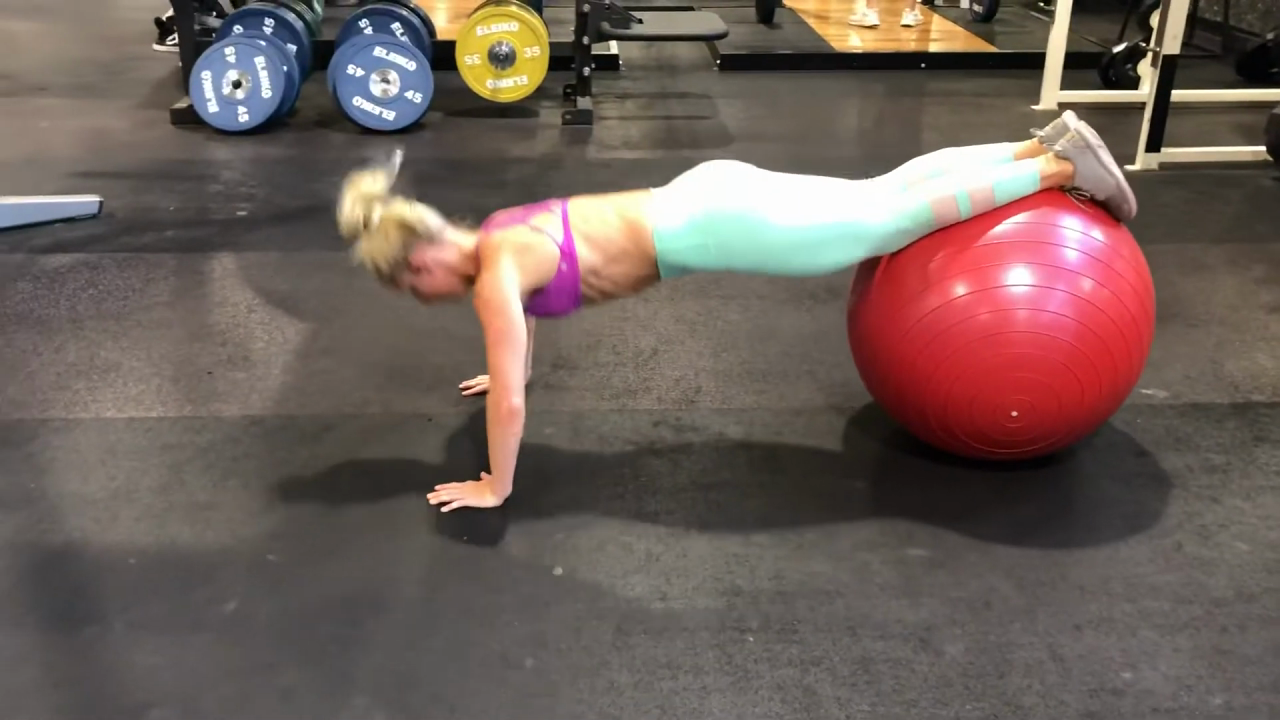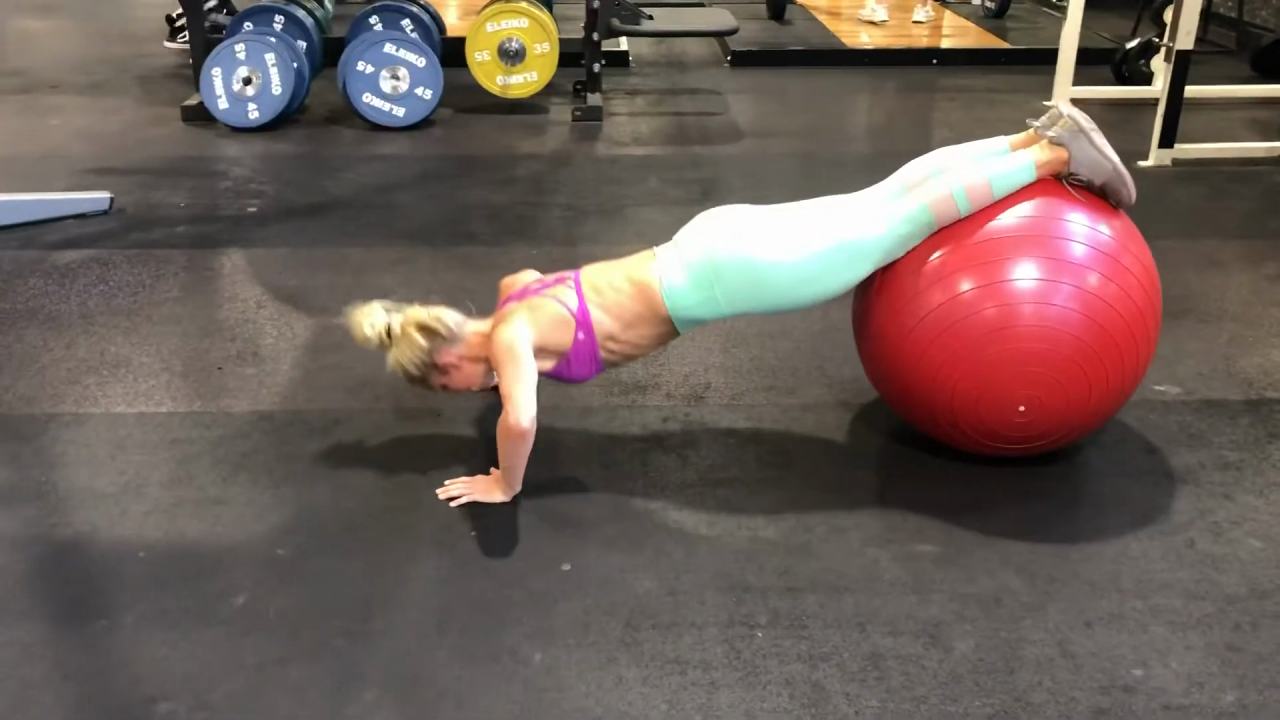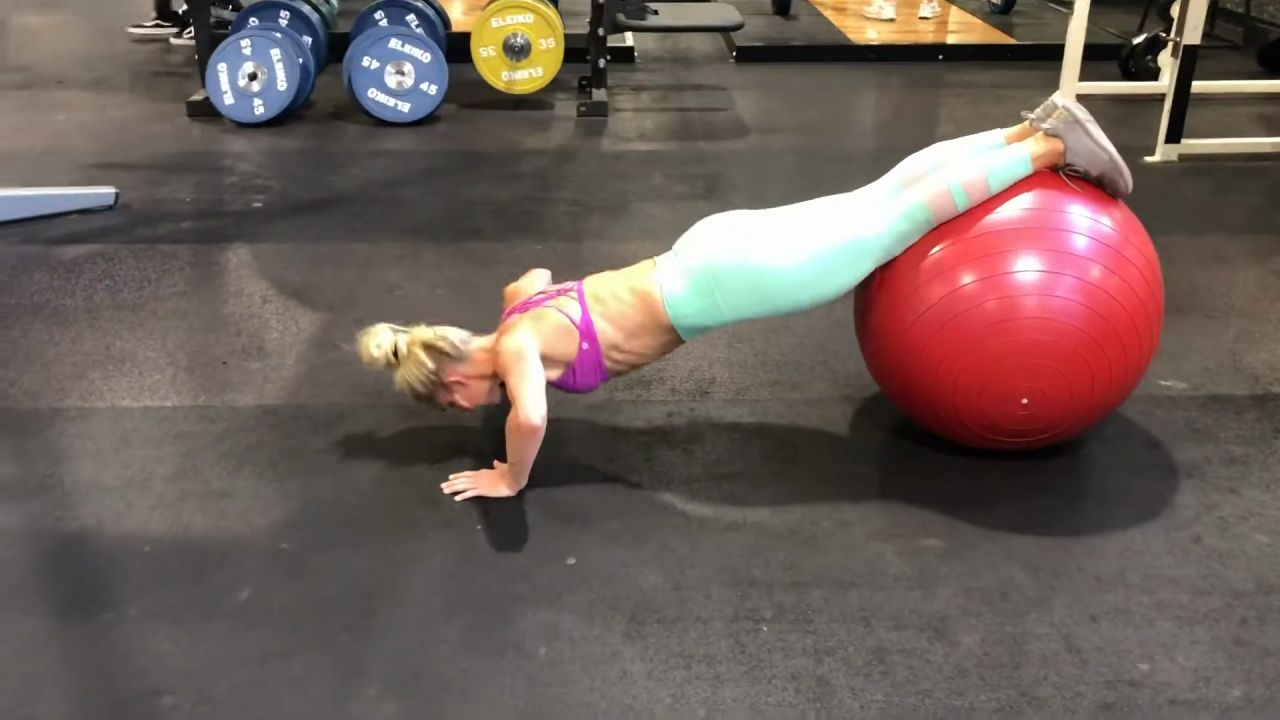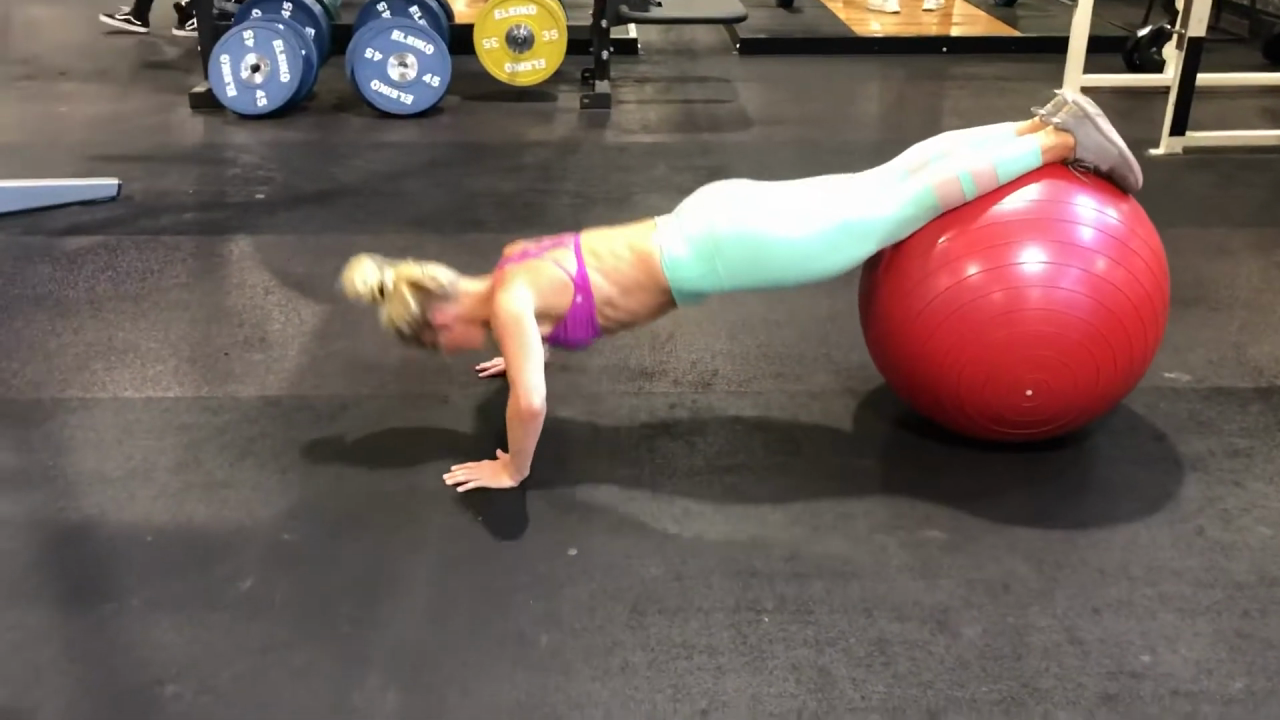
dt=0.2s
person 1, frame 1
left shoulder: (492, 271)
right shoulder: (498, 238)
left elbow: (505, 403)
left wrist: (495, 488)
right wrist: (517, 373)
left hip: (707, 225)
right hip: (707, 197)
left knee: (889, 223)
right knee: (885, 196)
left ankle: (1062, 167)
right ankle: (1043, 147)
person 1, frame 2
left shoulder: (509, 338)
right shoulder: (513, 298)
left elbow: (519, 420)
left wrist: (503, 486)
right wrist: (521, 373)
left hip: (714, 273)
right hip: (711, 244)
left knee: (898, 227)
right knee: (883, 202)
left ankle: (1057, 156)
right ankle: (1041, 137)
person 1, frame 3
left shoulder: (516, 345)
right shoulder: (518, 306)
left elbow: (530, 420)
right elbow: (542, 271)
left wrist: (510, 482)
left hip: (718, 281)
right hip: (714, 249)
left knee: (893, 225)
right knee: (878, 205)
left ankle: (1053, 148)
right ankle: (1035, 130)
person 1, frame 4
left shoulder: (509, 300)
right shoulder: (506, 275)
left elbow: (530, 401)
left wrist: (512, 470)
right wrist: (524, 348)
left hip: (716, 250)
right hip: (711, 218)
left knee: (901, 209)
right knee: (887, 186)
left ankle: (1063, 140)
right ankle: (1048, 122)
